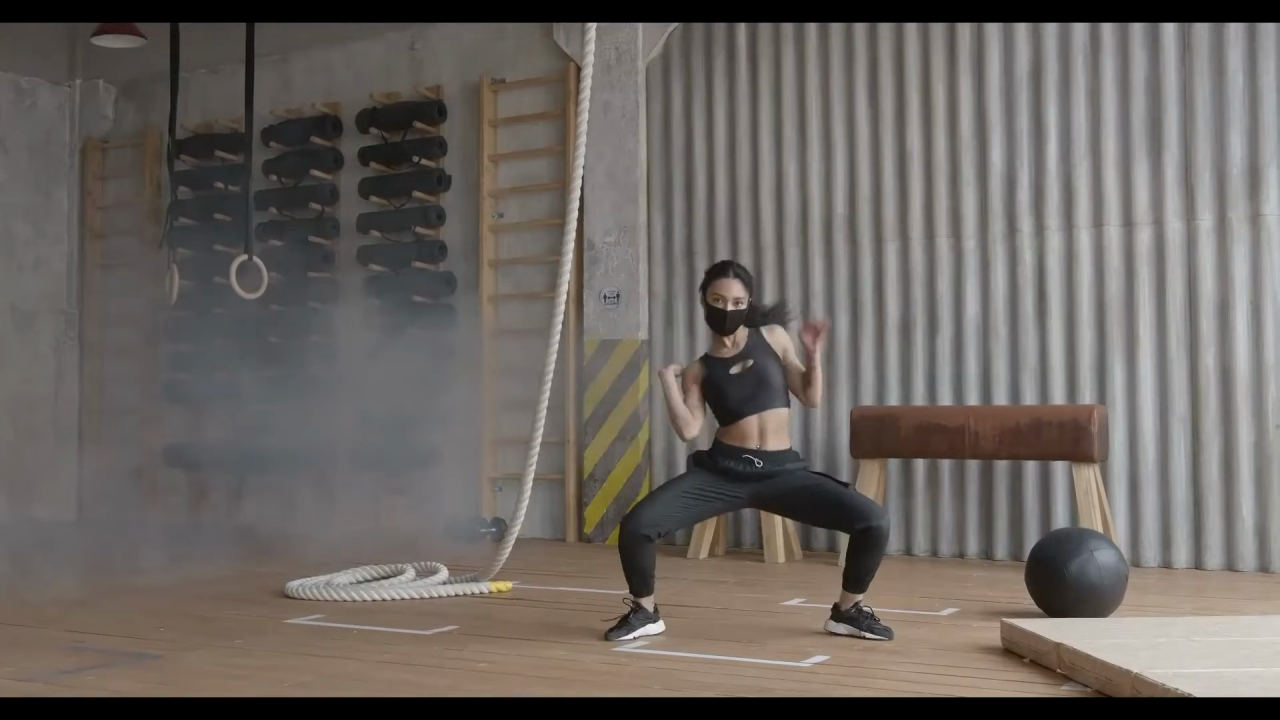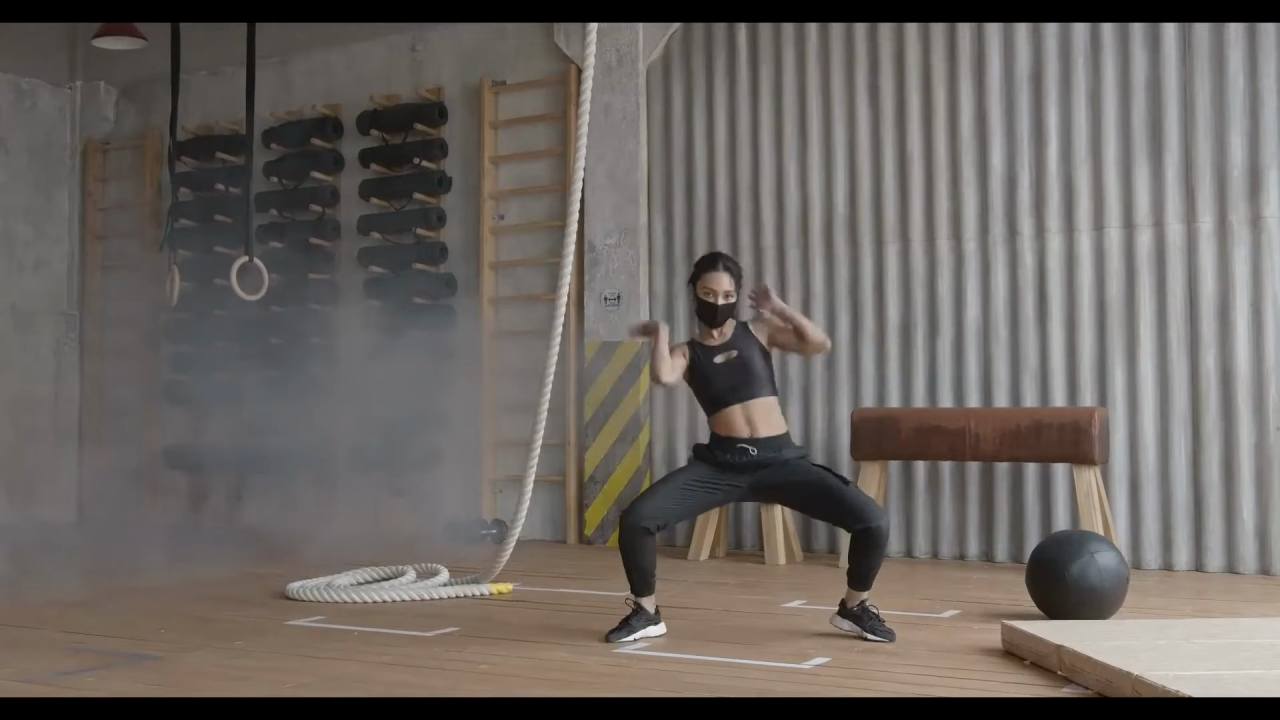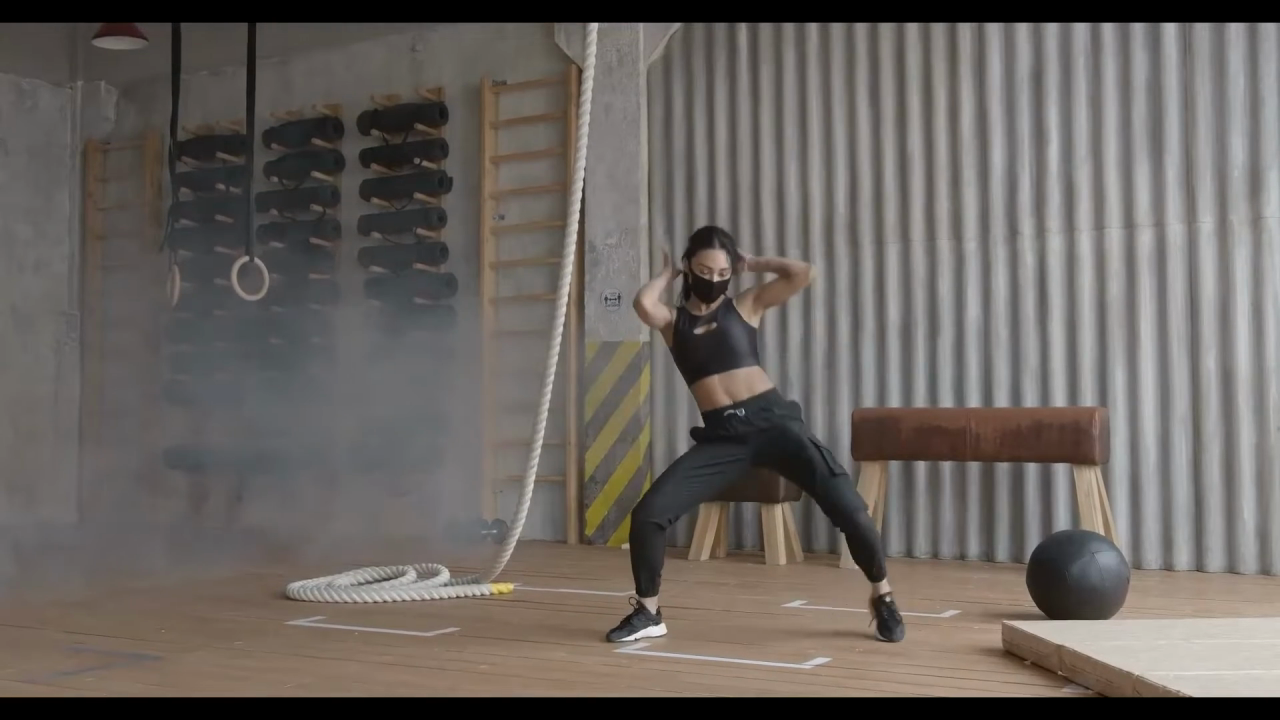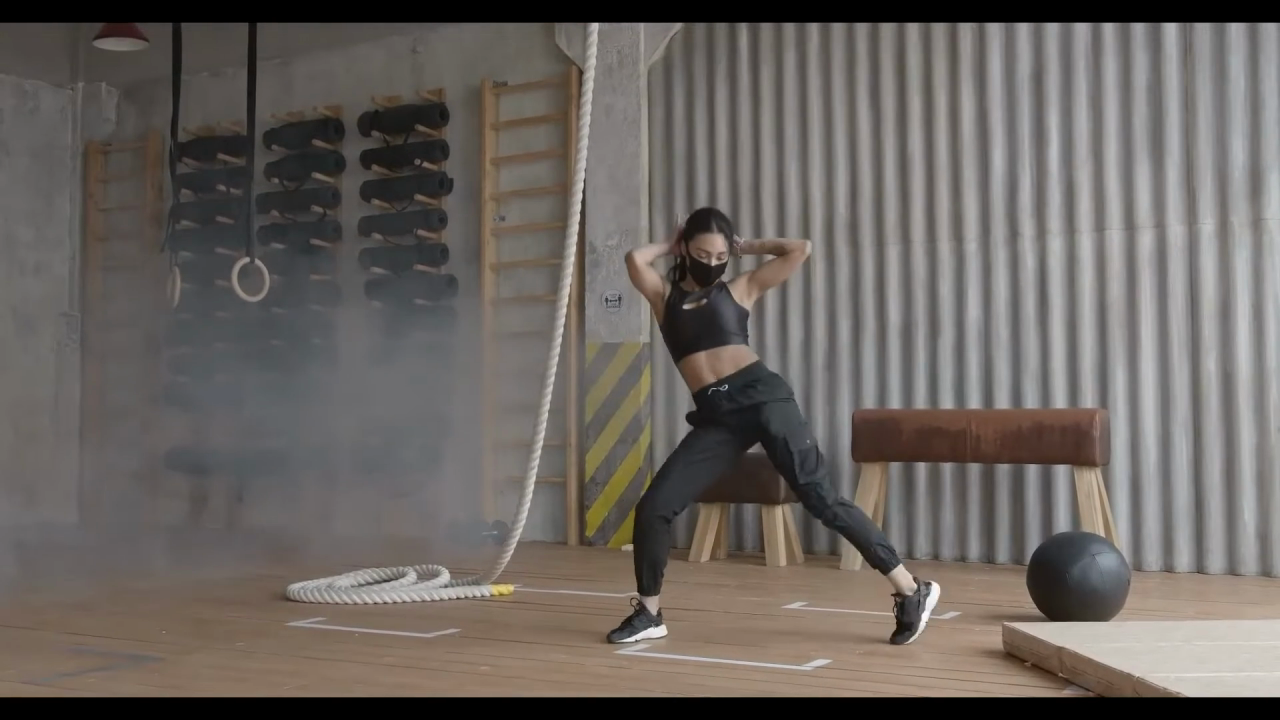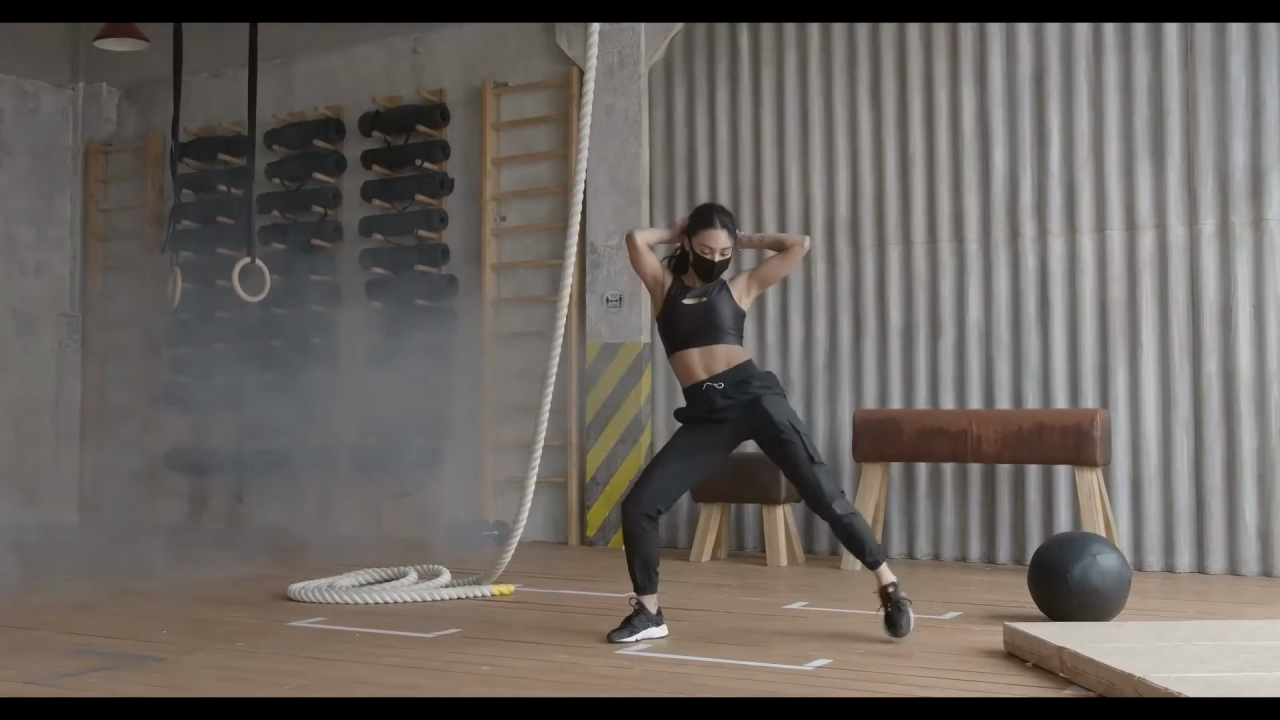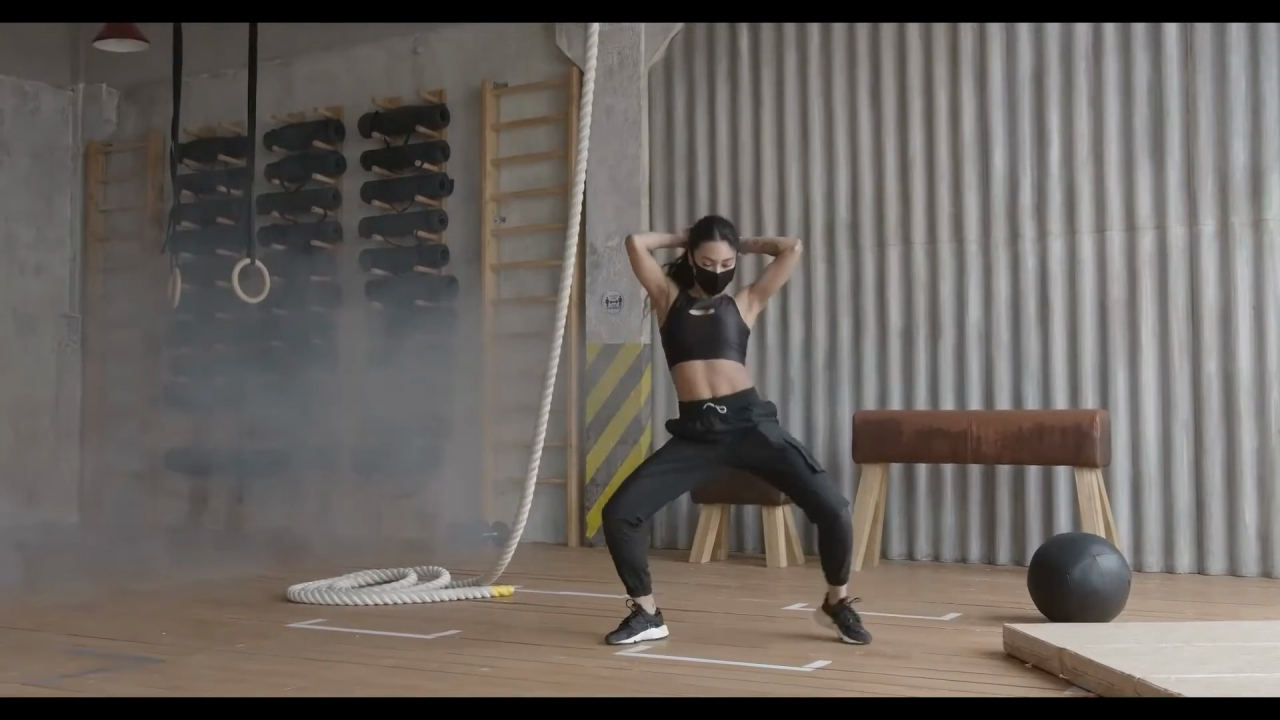
dt=0.2s
person 1, frame 1
left shoulder: (772, 336)
right shoulder: (698, 370)
left elbow: (811, 398)
right elbow: (688, 431)
left wrist: (813, 353)
right wrist: (668, 379)
left hip: (781, 471)
right hip: (723, 471)
left knee: (874, 521)
right knee: (635, 526)
left ankle: (848, 609)
right ankle: (645, 610)
person 1, frame 2
left shoulder: (758, 331)
right shoulder: (686, 353)
left elbow: (819, 344)
right elbow: (663, 377)
left wrist: (773, 306)
right wrist: (659, 335)
left hip: (779, 457)
right hip: (722, 463)
left knee: (871, 519)
right knee: (635, 519)
left ankle: (854, 606)
right ankle: (645, 611)
person 1, frame 3
left shoulder: (746, 306)
right shoulder: (671, 319)
left elbow: (802, 273)
right elbow: (643, 302)
left wrist: (751, 263)
right wrist: (666, 276)
left hip: (776, 422)
right hip: (722, 436)
left knee: (848, 509)
right knee: (648, 515)
left ankle: (882, 596)
right ankle: (647, 612)
person 1, frame 4
left shoulder: (739, 289)
right shoulder: (664, 296)
left elbow: (800, 249)
right elbow: (634, 259)
left wrist: (747, 246)
right wrist: (672, 246)
left hip: (762, 397)
right hip: (715, 417)
left knee: (820, 498)
right knee: (652, 509)
left ankle: (910, 589)
right ankle: (649, 612)
person 1, frame 5
left shoulder: (739, 288)
right shoulder: (664, 287)
left elbow: (800, 245)
right elbow: (636, 240)
left wrist: (748, 239)
right wrist: (679, 235)
left hip: (754, 397)
right hip: (705, 415)
left knee: (823, 493)
right knee: (637, 506)
left ankle: (889, 585)
right ankle: (647, 610)
person 1, frame 6
left shoulder: (744, 303)
right shoulder: (670, 299)
left elbow: (792, 250)
right elbow: (635, 244)
left wrist: (744, 243)
right wrist: (682, 239)
left hip: (750, 423)
right hip: (695, 433)
left knee: (832, 507)
right knee: (619, 513)
left ankle: (836, 601)
right ankle: (647, 613)
